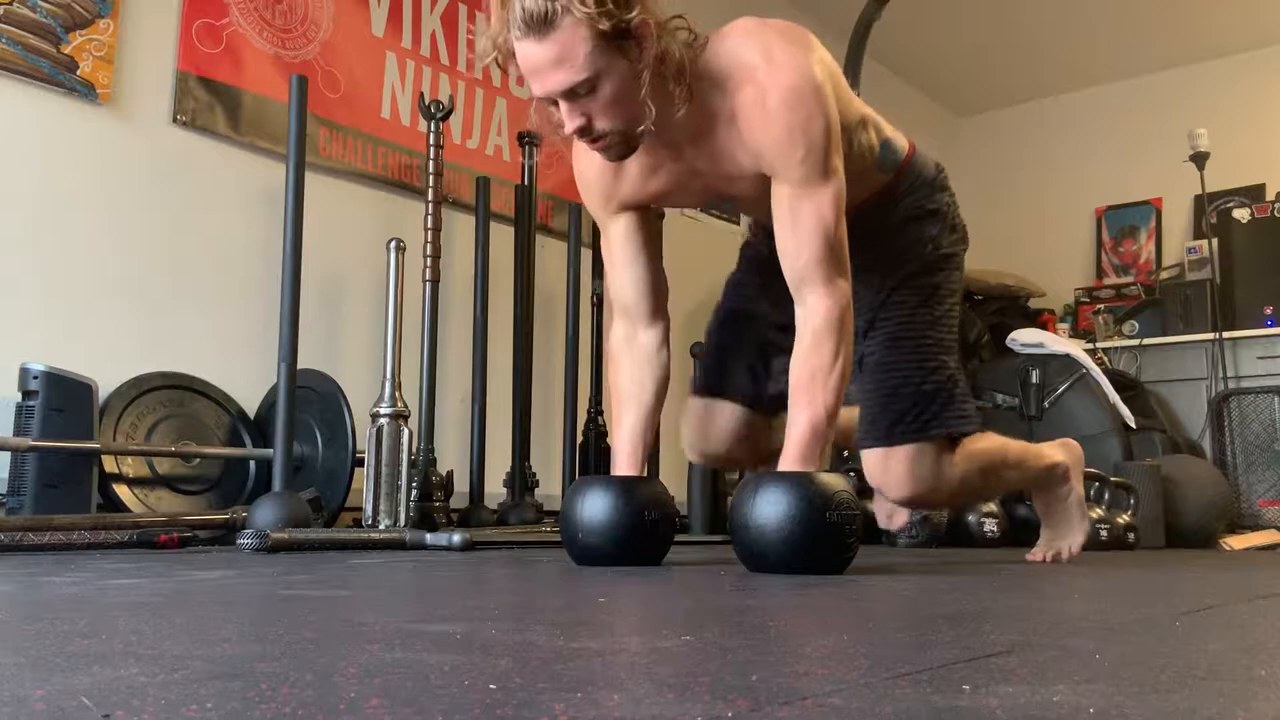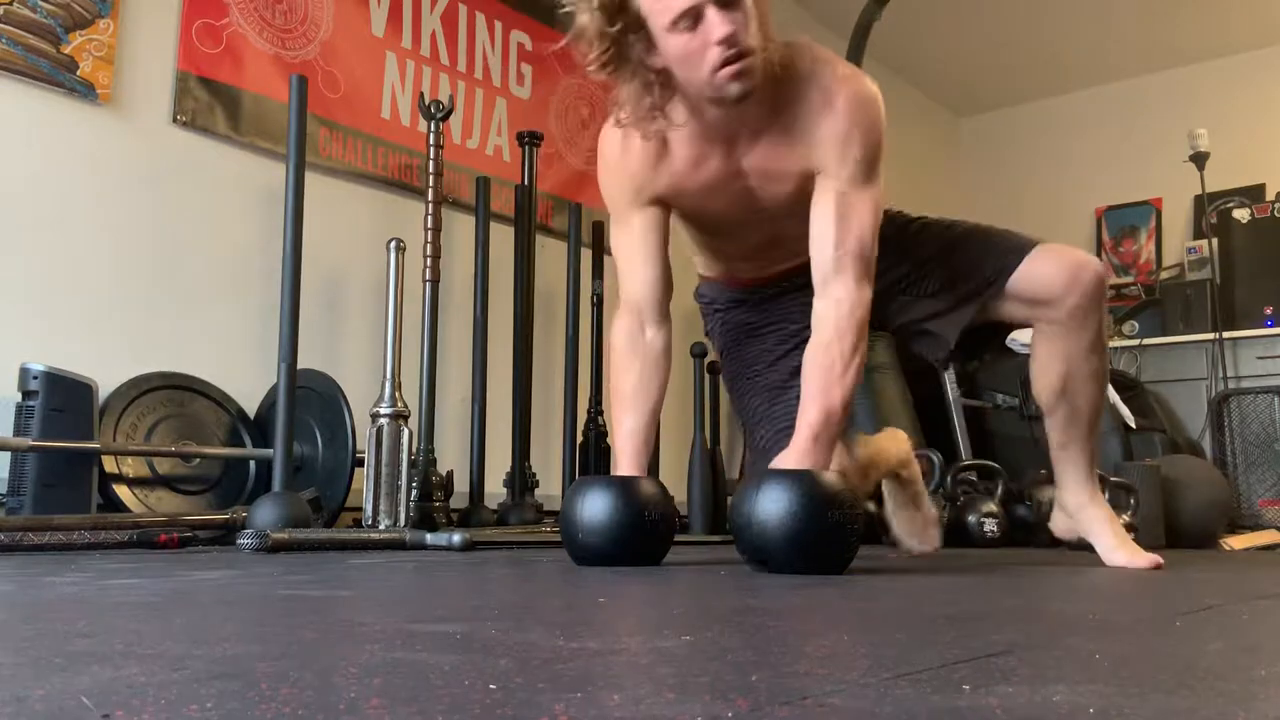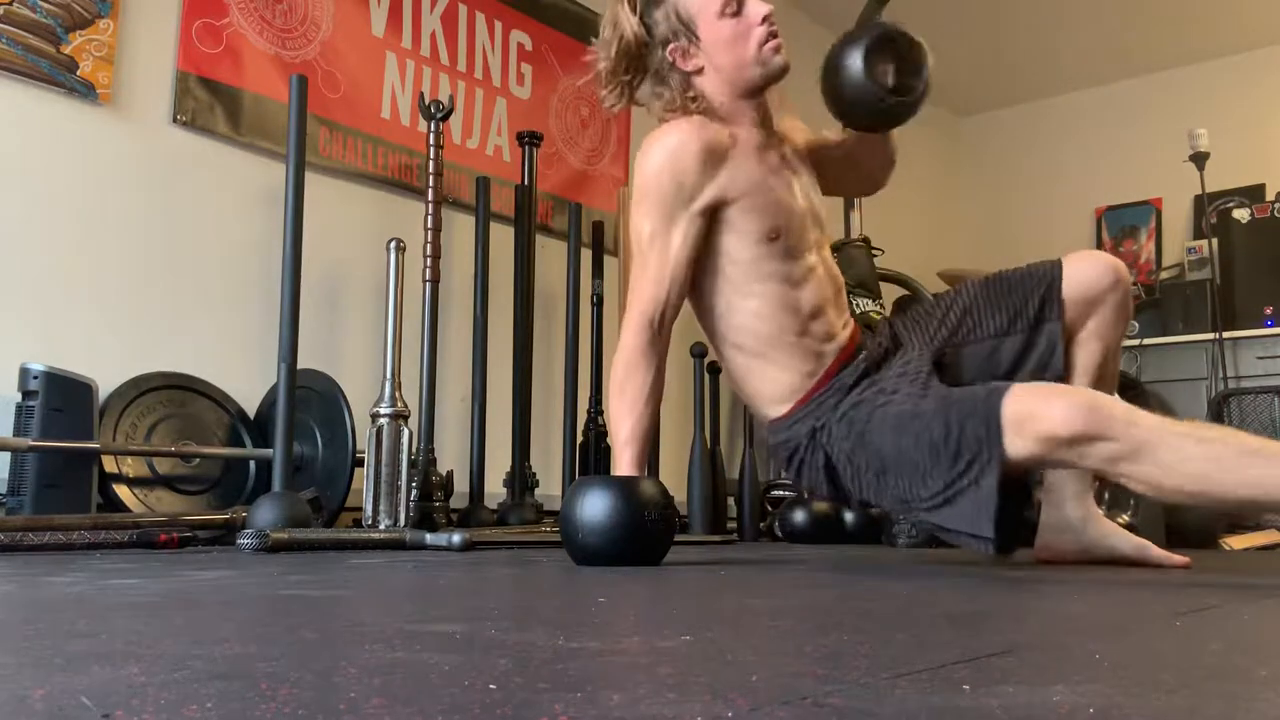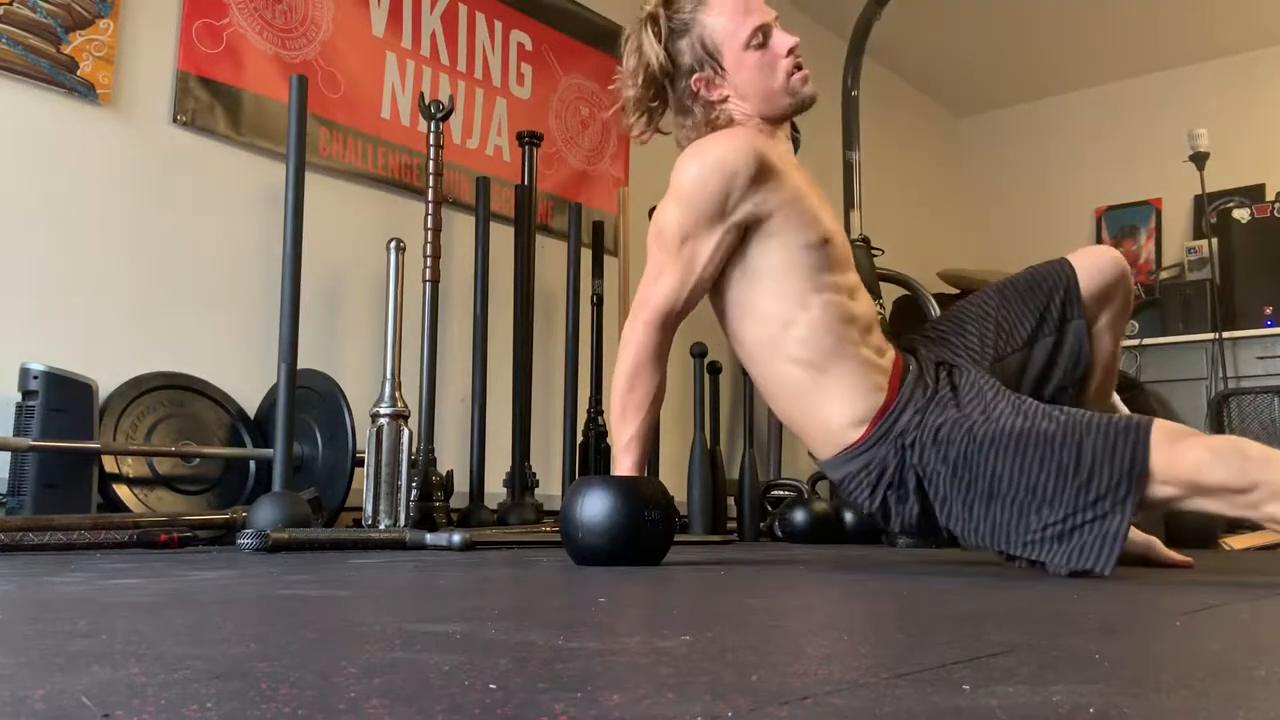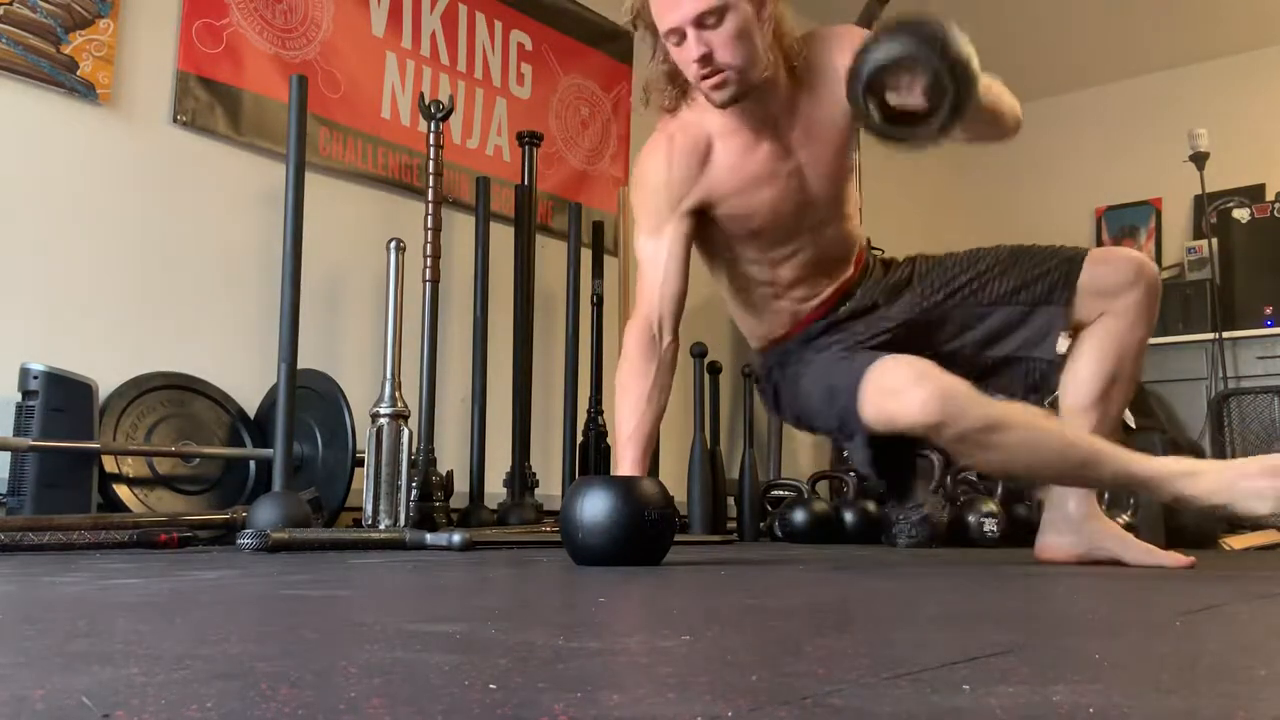
dt=0.7s
person 1, frame 1
left shoulder: (771, 84)
right shoulder: (601, 160)
left elbow: (823, 298)
right elbow: (638, 326)
left wrist: (796, 479)
left hip: (896, 215)
right hip: (785, 226)
left knee: (908, 478)
right knee: (713, 442)
left ankle: (1055, 469)
right ankle: (865, 423)
person 1, frame 2
left shoulder: (834, 96)
right shoulder: (633, 142)
left elbow: (847, 294)
right elbow: (641, 323)
left wrist: (807, 453)
left hip: (862, 251)
right hip: (749, 301)
left knee: (1070, 283)
left ankle: (1078, 498)
person 1, frame 3
left shoulder: (771, 129)
right shoulder: (684, 148)
left elbow: (866, 173)
right elbow: (646, 325)
left hip: (880, 357)
right hip: (832, 422)
left knee: (1100, 278)
right knee: (1065, 419)
left ankle: (1068, 517)
person 1, frame 4
left shoulder: (761, 158)
right shoulder: (726, 161)
right elbow: (650, 320)
right wrist: (626, 485)
left hip: (917, 378)
right hip: (904, 446)
left knee: (1103, 272)
right knee: (1210, 468)
left ankle: (1085, 512)
person 1, frame 5
left shoulder: (833, 62)
right shoulder: (676, 155)
left elbow: (1003, 120)
right elbow: (652, 327)
left hip: (885, 287)
right hip: (805, 353)
left knee: (1127, 278)
right knee: (920, 399)
left ankle: (1070, 517)
right ankle: (1182, 483)
